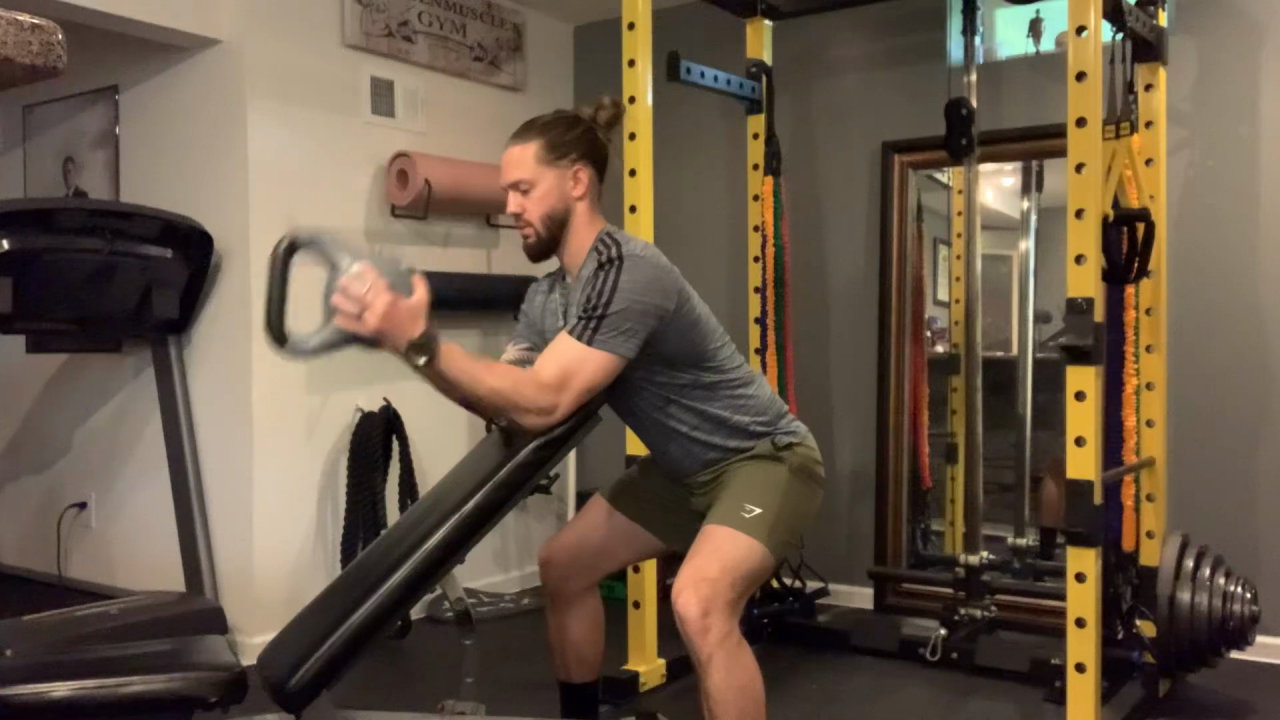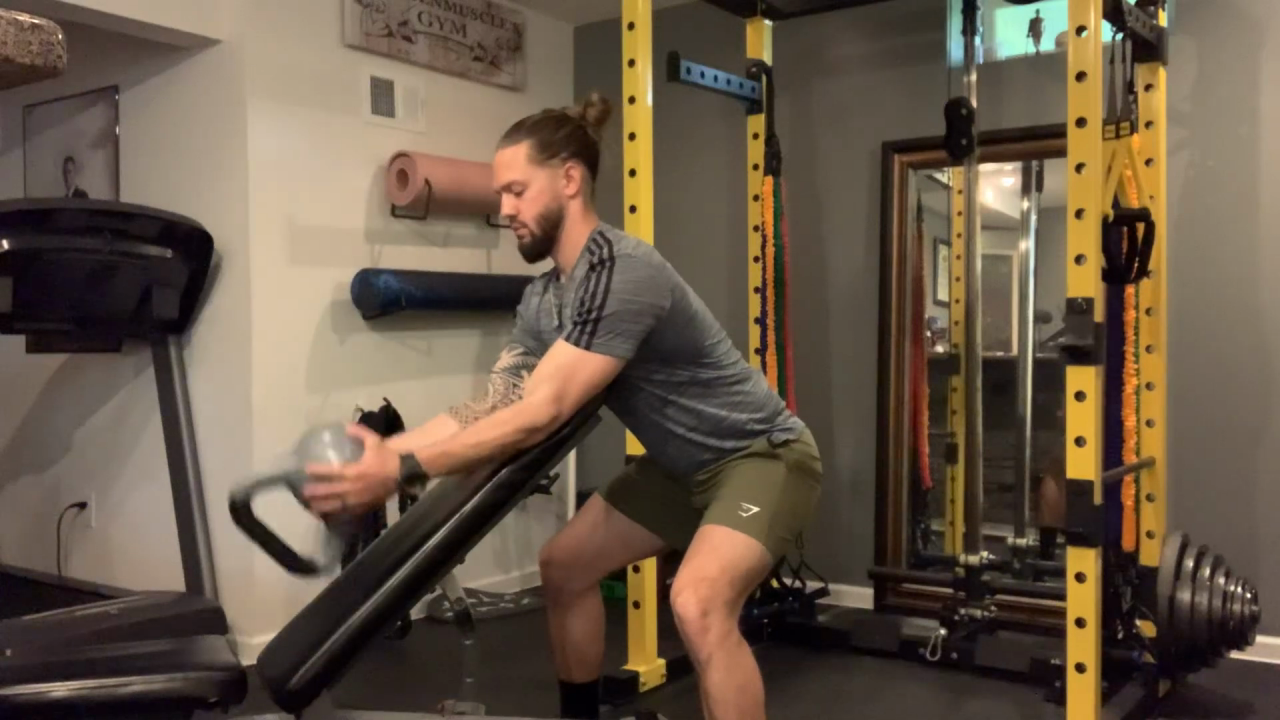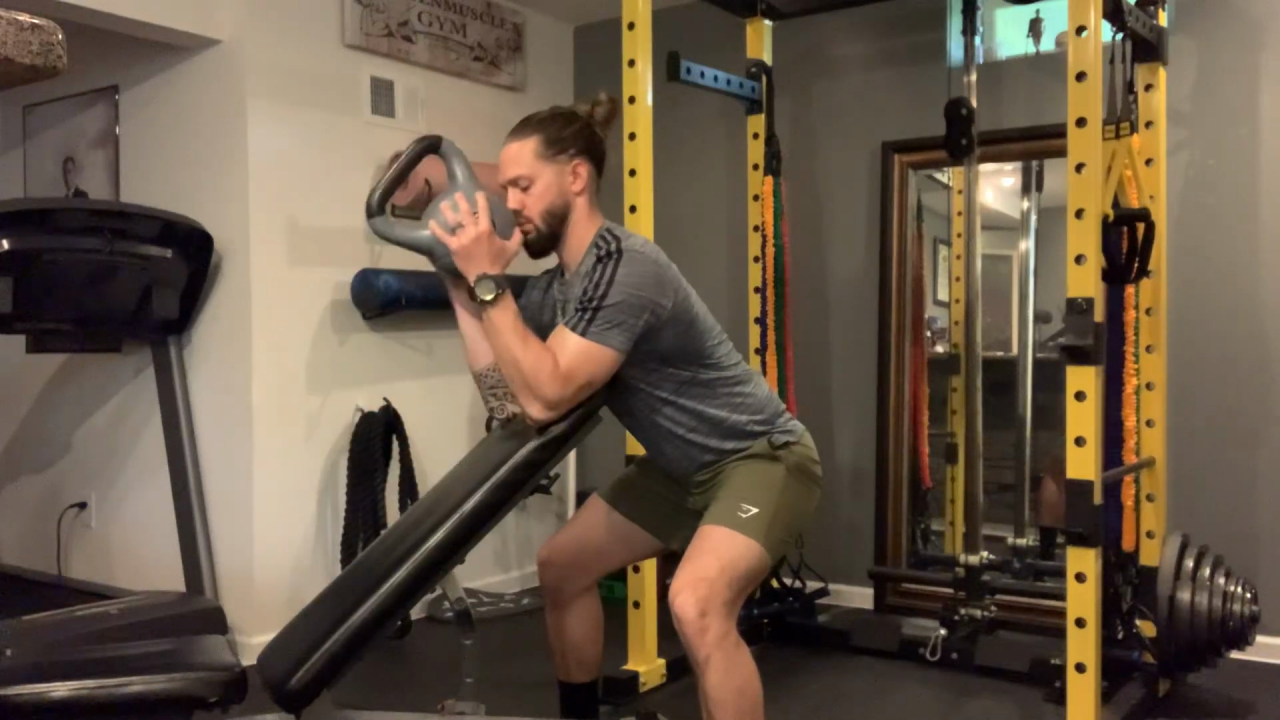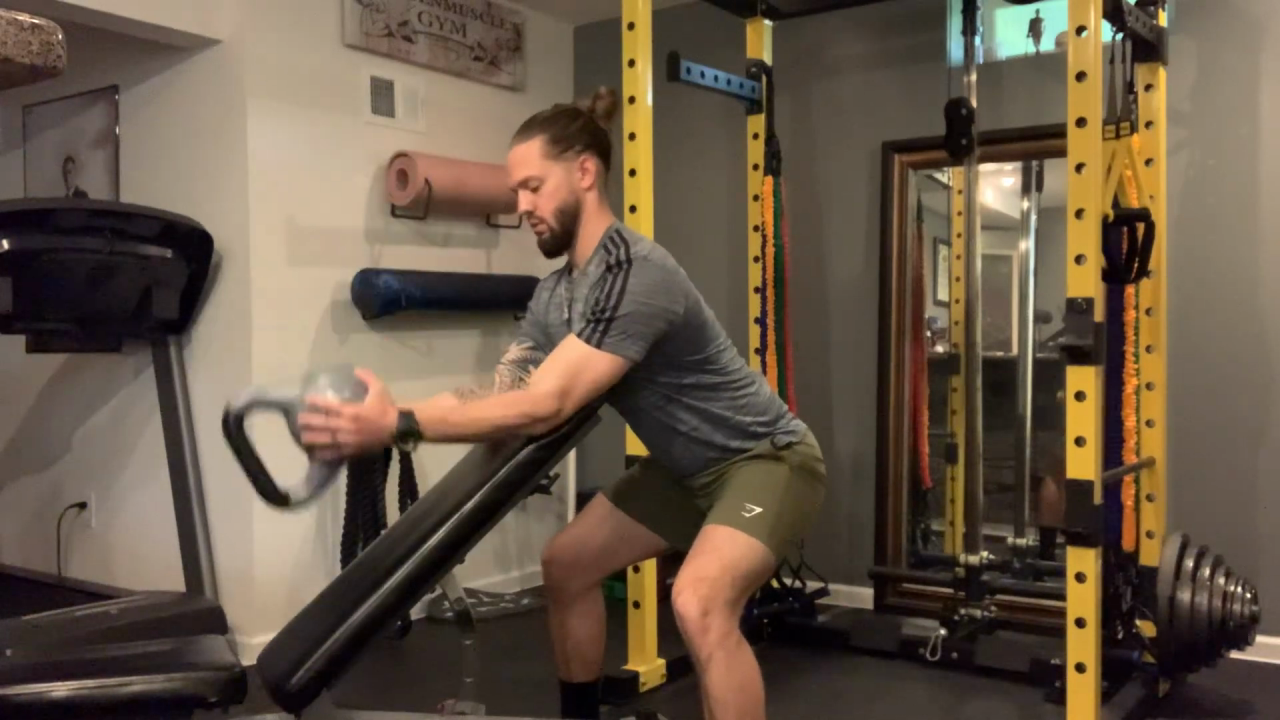
dt=1s
person 1, frame 1
left shoulder: (628, 272)
right shoulder: (547, 296)
left elbow: (542, 404)
right elbow: (504, 401)
left wrist: (418, 341)
right wrist: (411, 339)
left hip: (764, 457)
right hip: (683, 465)
left knee: (699, 604)
right knee: (564, 566)
person 1, frame 2
left shoulder: (622, 273)
right shoulder: (543, 299)
left elbow: (539, 415)
right elbow: (494, 406)
left wrist: (403, 470)
right wrist: (382, 452)
left hip: (762, 454)
right hip: (682, 463)
left knee: (697, 603)
right knee: (563, 566)
person 1, frame 3
left shoulder: (627, 269)
right shoulder: (549, 290)
left elbow: (546, 398)
right elbow: (510, 401)
left wrist: (488, 281)
right wrist: (463, 290)
left hip: (763, 456)
right hip: (681, 465)
left knee: (697, 604)
right knee: (561, 566)
person 1, frame 4
left shoulder: (636, 275)
right shoulder: (555, 295)
left elbow: (543, 407)
right elbow: (503, 392)
left wrist: (398, 422)
right wrist: (380, 416)
left hip: (766, 457)
right hip: (686, 465)
left knee: (698, 604)
right knee: (566, 565)
